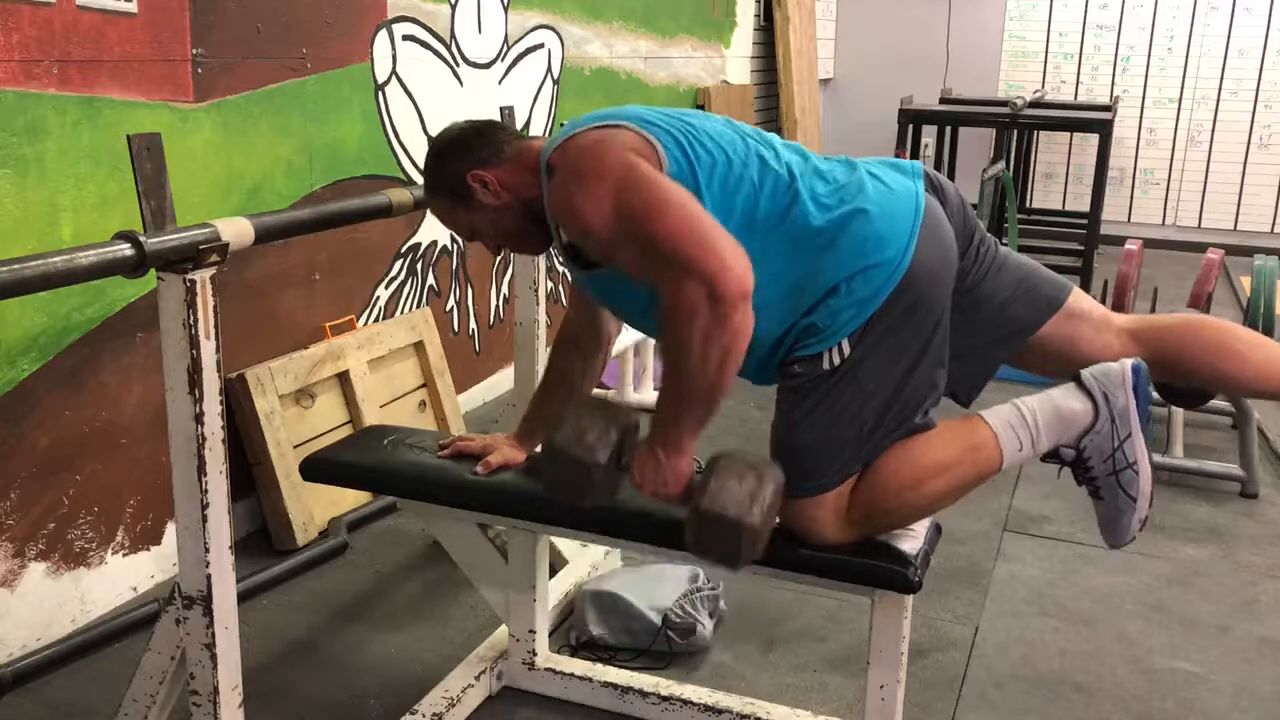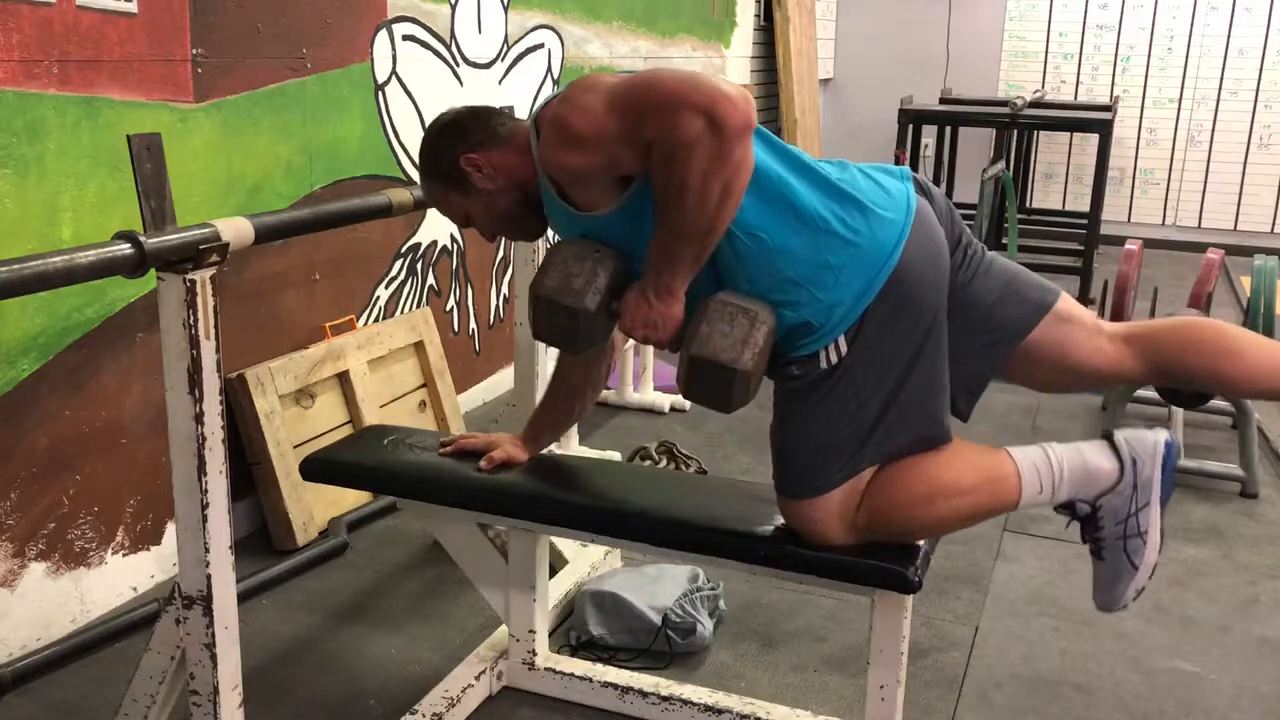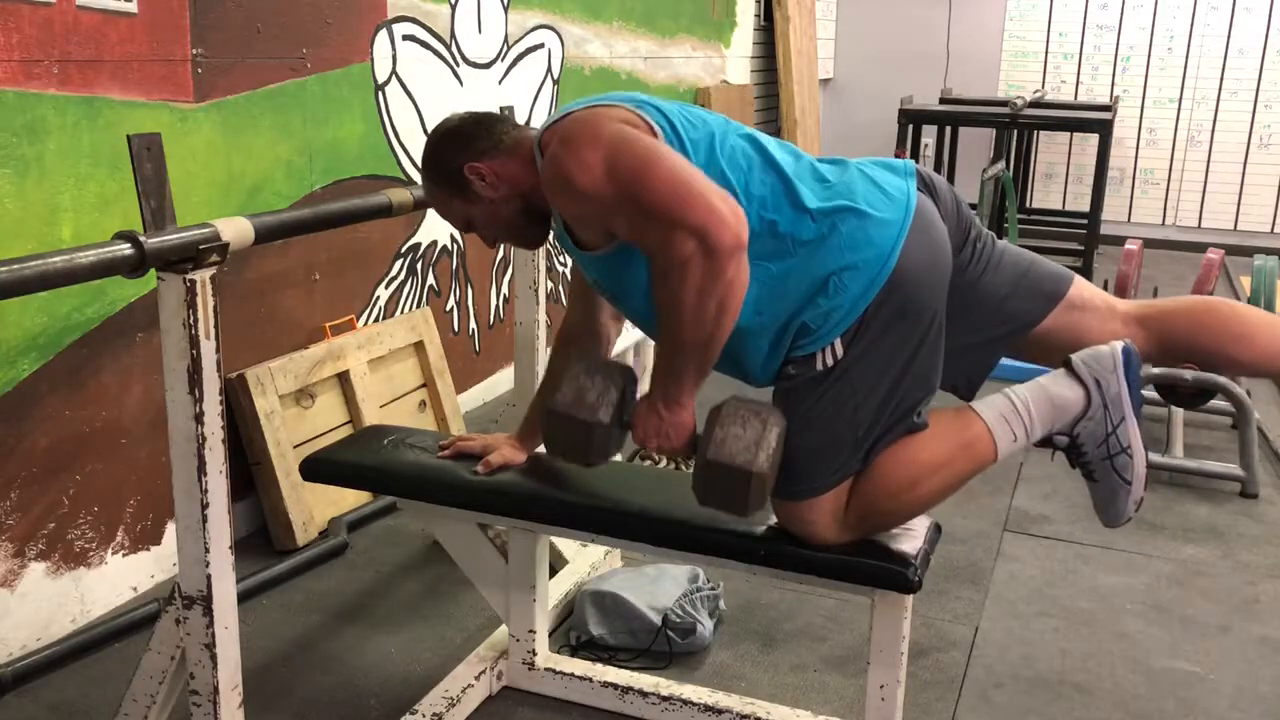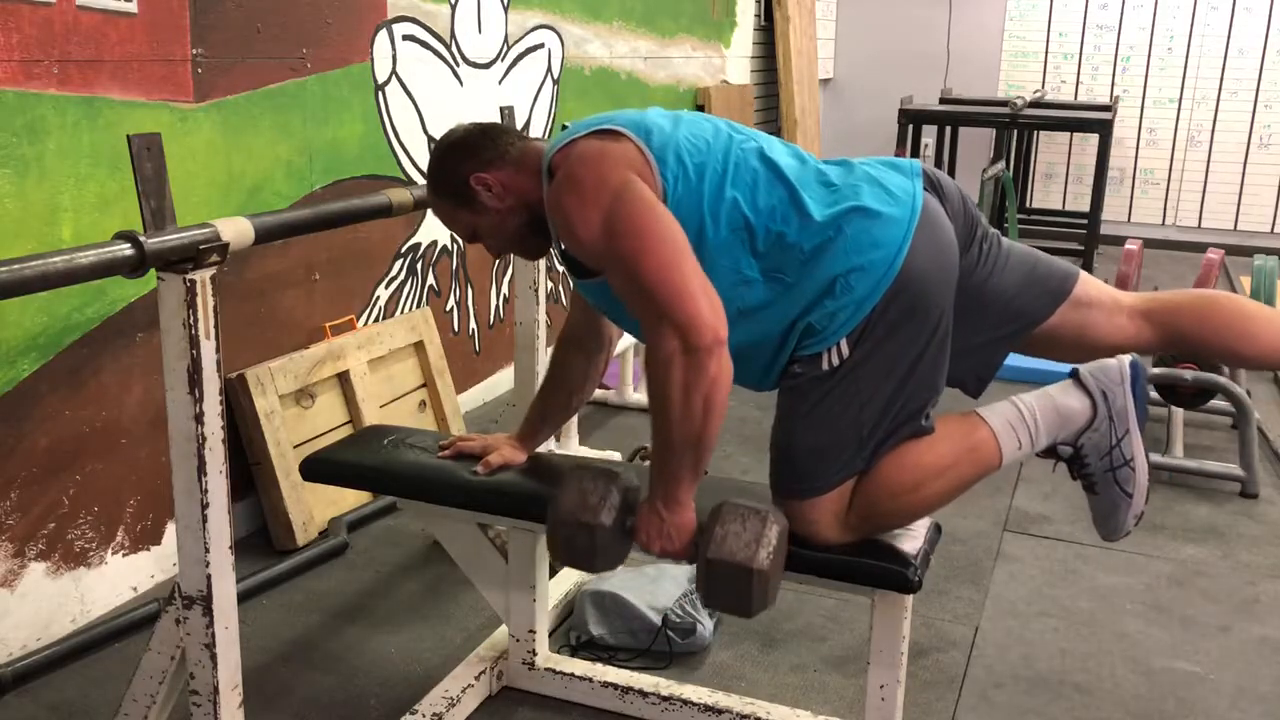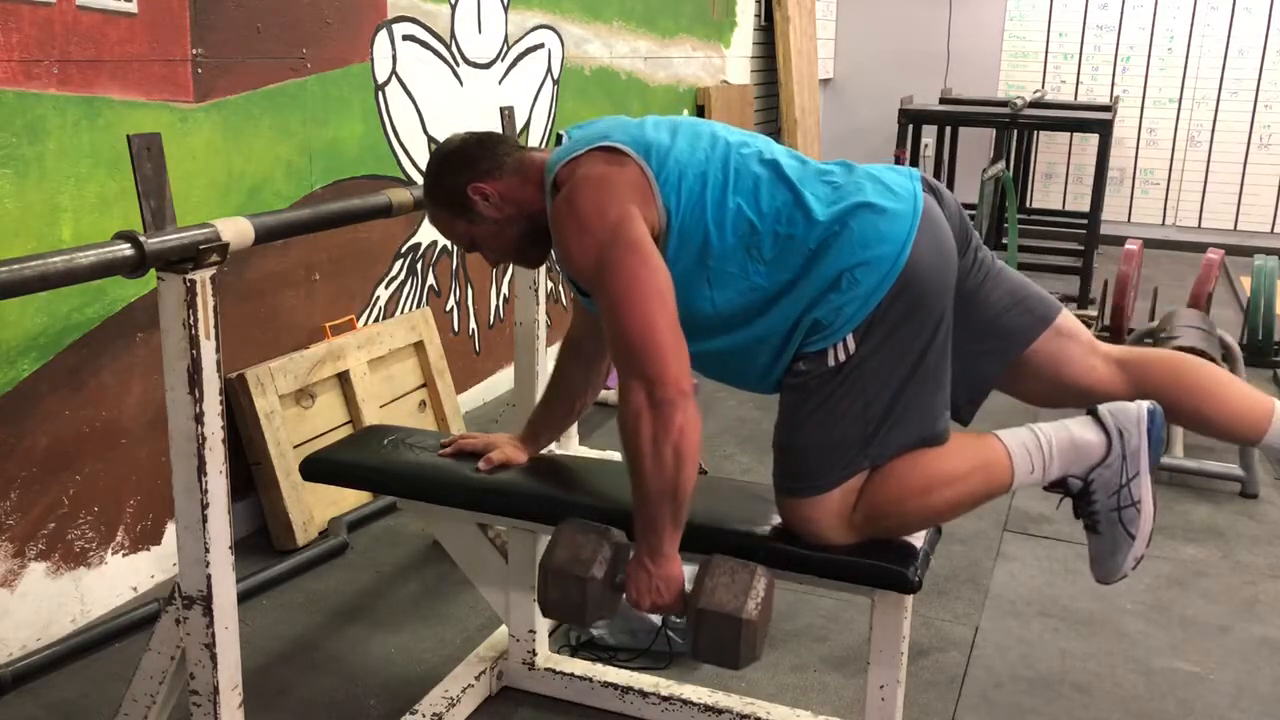
dt=0.5s
person 1, frame 1
left shoulder: (582, 186)
right shoulder: (589, 184)
left elbow: (719, 285)
right elbow: (588, 331)
left wrist: (671, 442)
right wrist: (523, 439)
left hip: (867, 275)
right hip: (908, 214)
left knee: (820, 516)
right knee: (1124, 339)
left ankle: (1065, 418)
person 1, frame 2
left shoulder: (569, 133)
right shoulder: (582, 193)
left elbow: (719, 113)
left wrist: (665, 285)
right wrist: (528, 440)
left hip: (855, 277)
right hip: (896, 224)
left knee: (827, 516)
right knee: (1119, 349)
left ankle: (1095, 471)
person 1, frame 3
left shoulder: (577, 160)
right shoulder: (586, 190)
left elbow: (716, 239)
right elbow: (588, 327)
left wrist: (671, 398)
right wrist: (524, 438)
left hip: (859, 275)
right hip: (903, 214)
left knee: (818, 516)
right knee: (1133, 327)
left ankle: (1058, 405)
person 1, frame 4
left shoulder: (583, 193)
right shoulder: (599, 165)
left elbow: (697, 337)
right elbow: (589, 332)
left wrist: (671, 499)
right wrist: (524, 439)
left hip: (867, 273)
right hip: (908, 211)
left knee: (820, 517)
right knee: (1136, 320)
left ankle: (1062, 414)
person 1, frame 5
left shoulder: (585, 209)
right shoulder: (594, 172)
left elbow: (660, 389)
right elbow: (592, 337)
left wrist: (656, 554)
right wrist: (527, 441)
left hip: (867, 274)
right hip: (906, 222)
left knee: (823, 517)
right knee: (1102, 370)
left ankle: (1078, 450)
